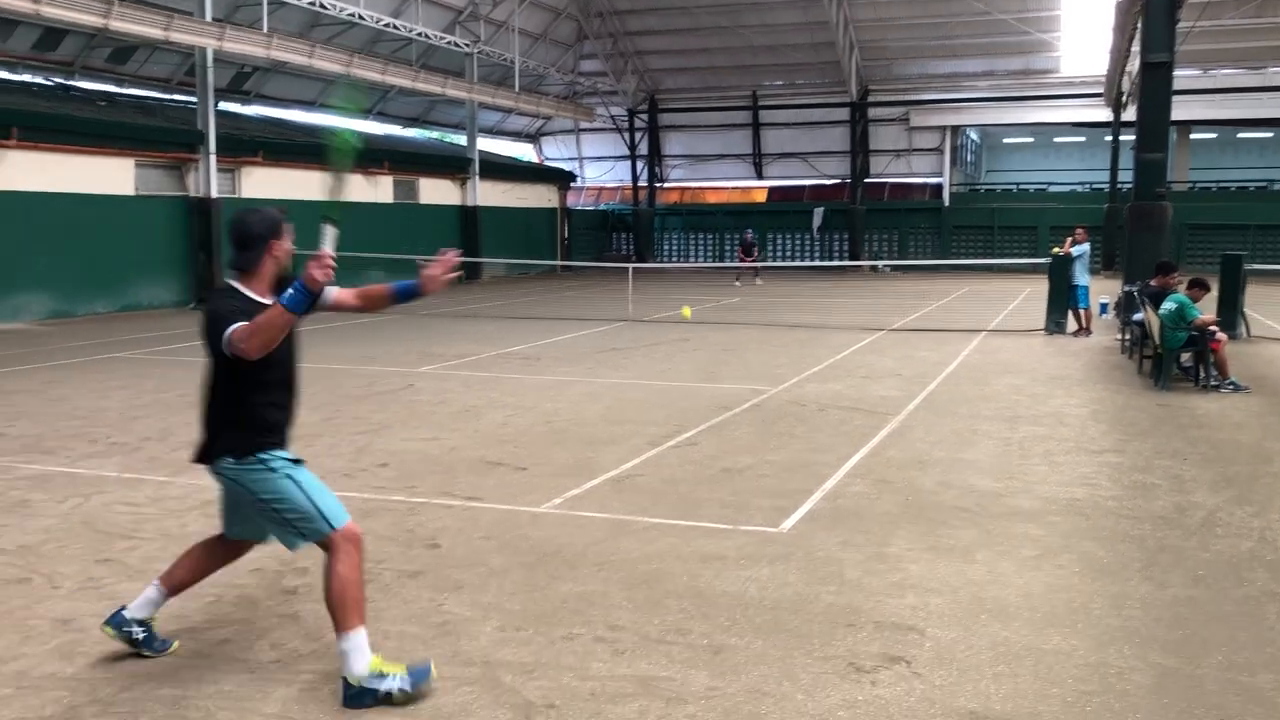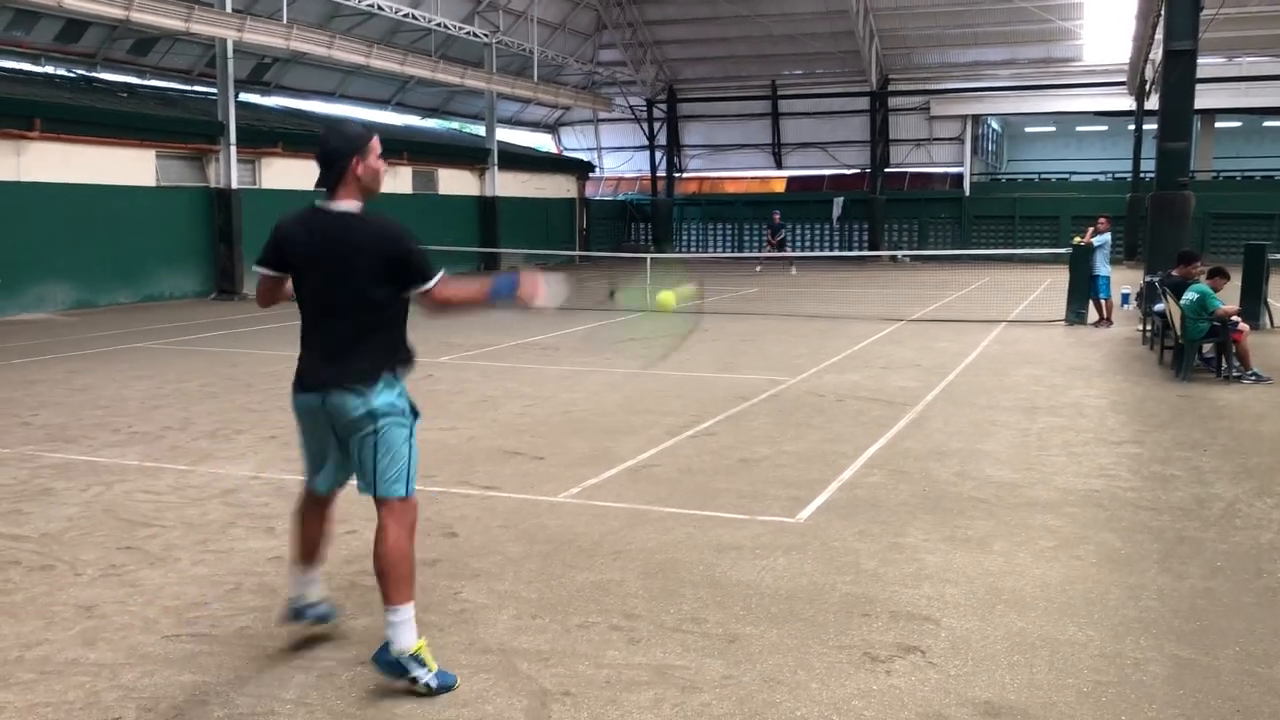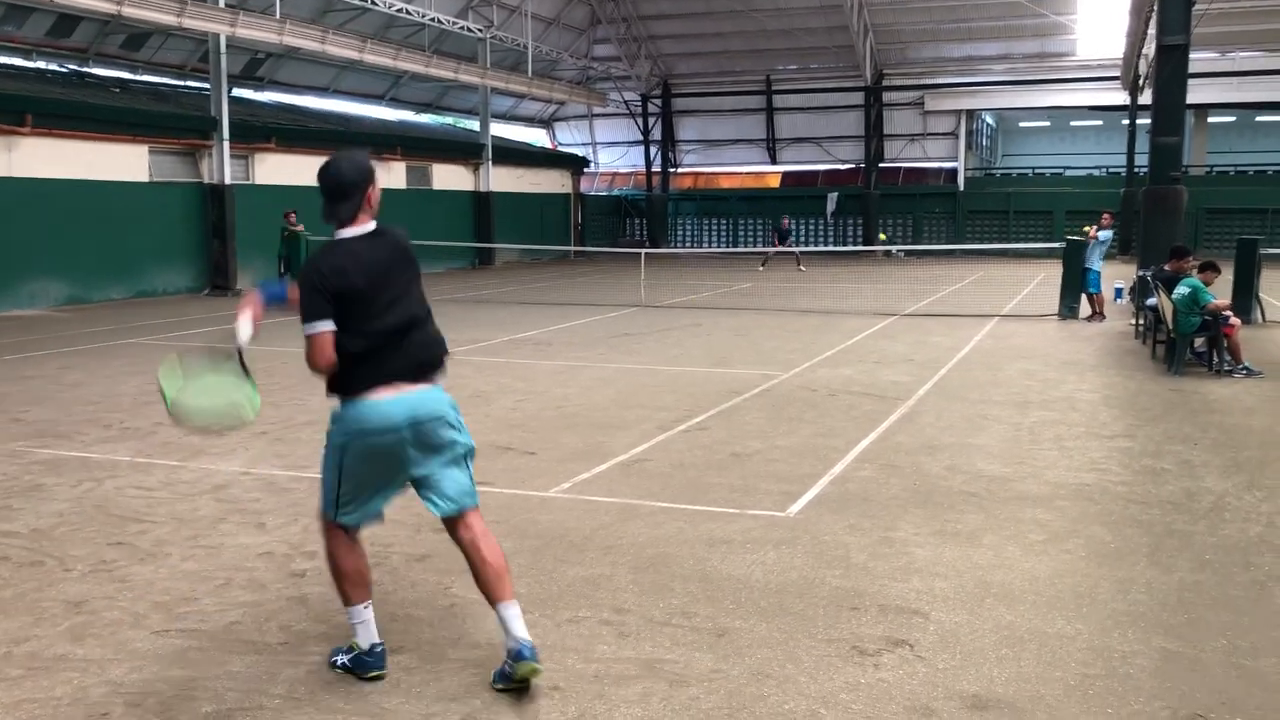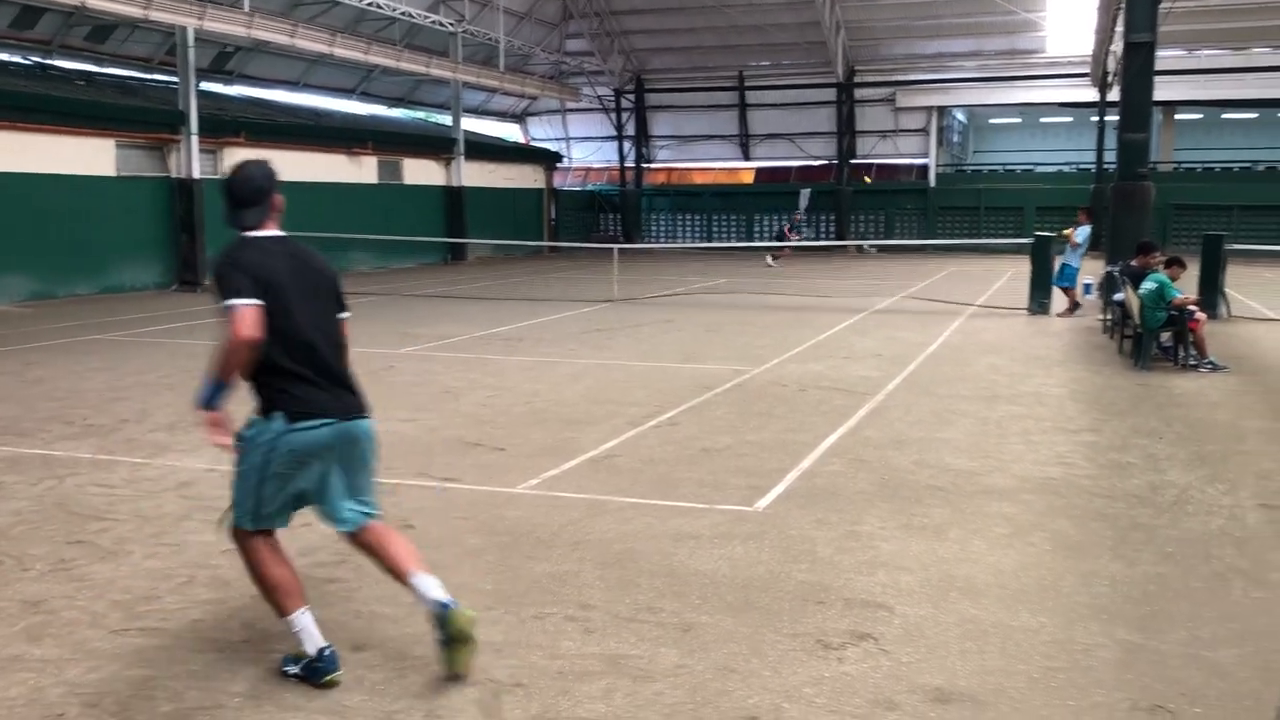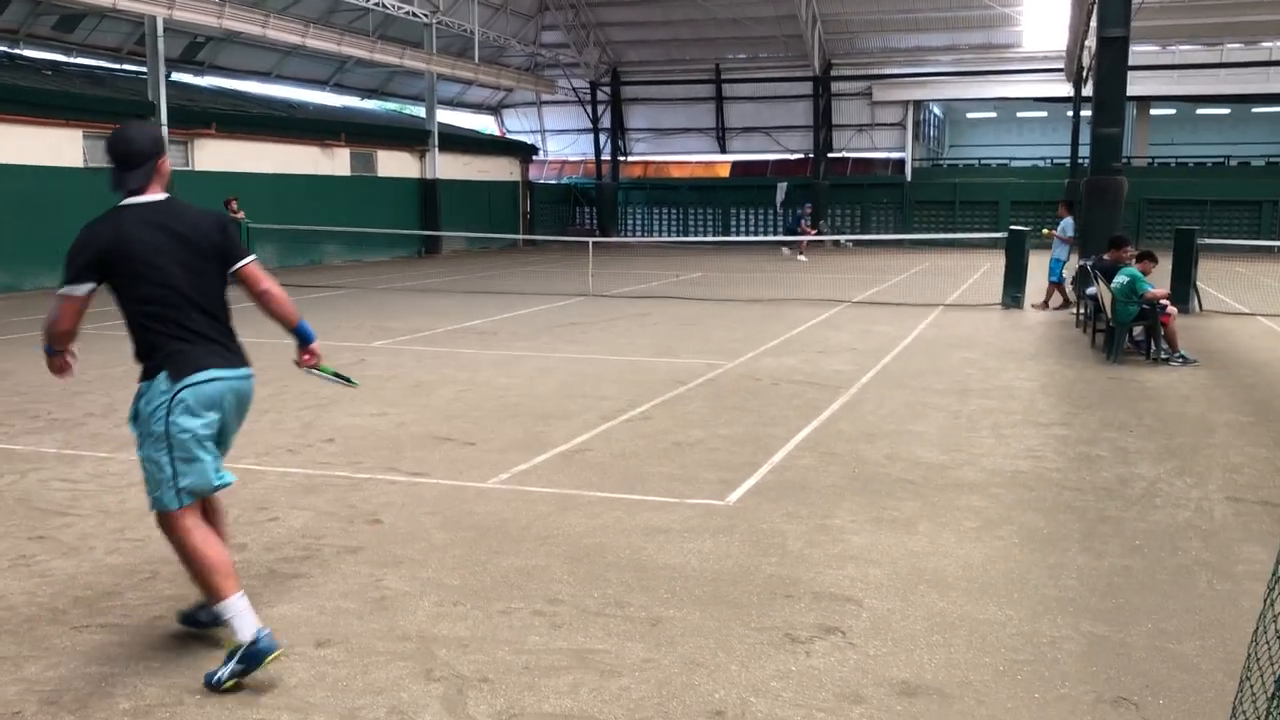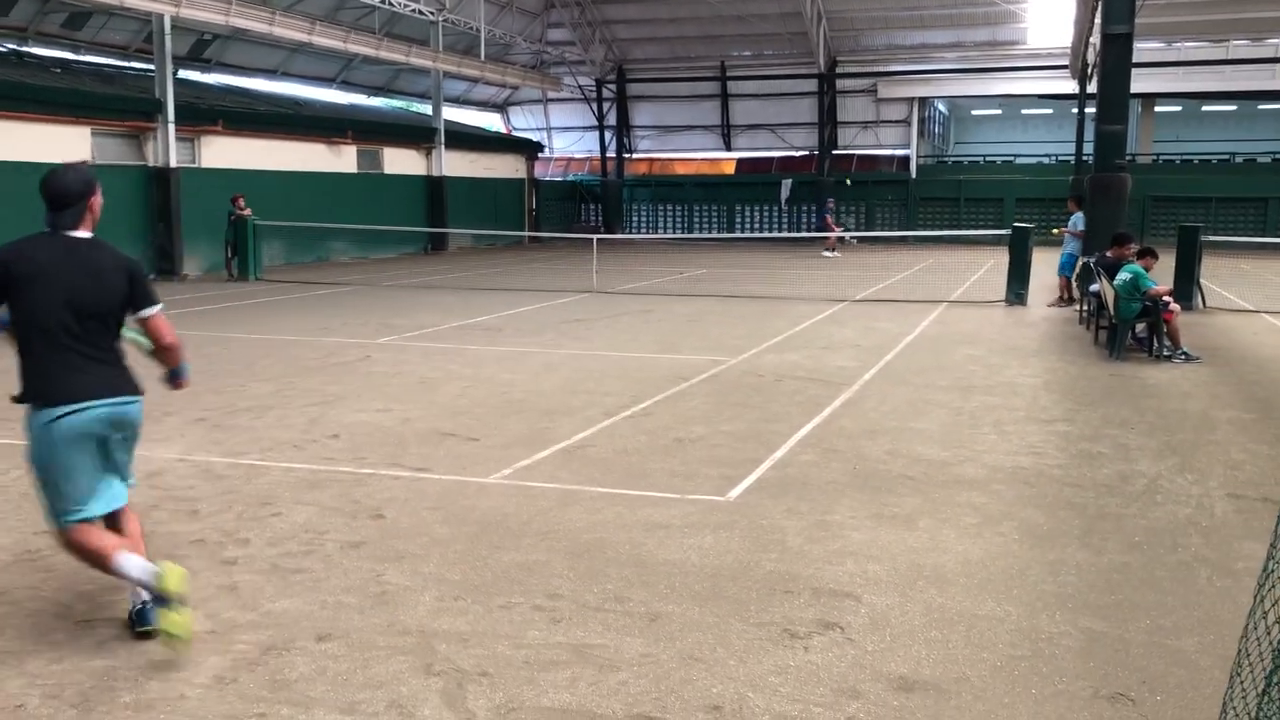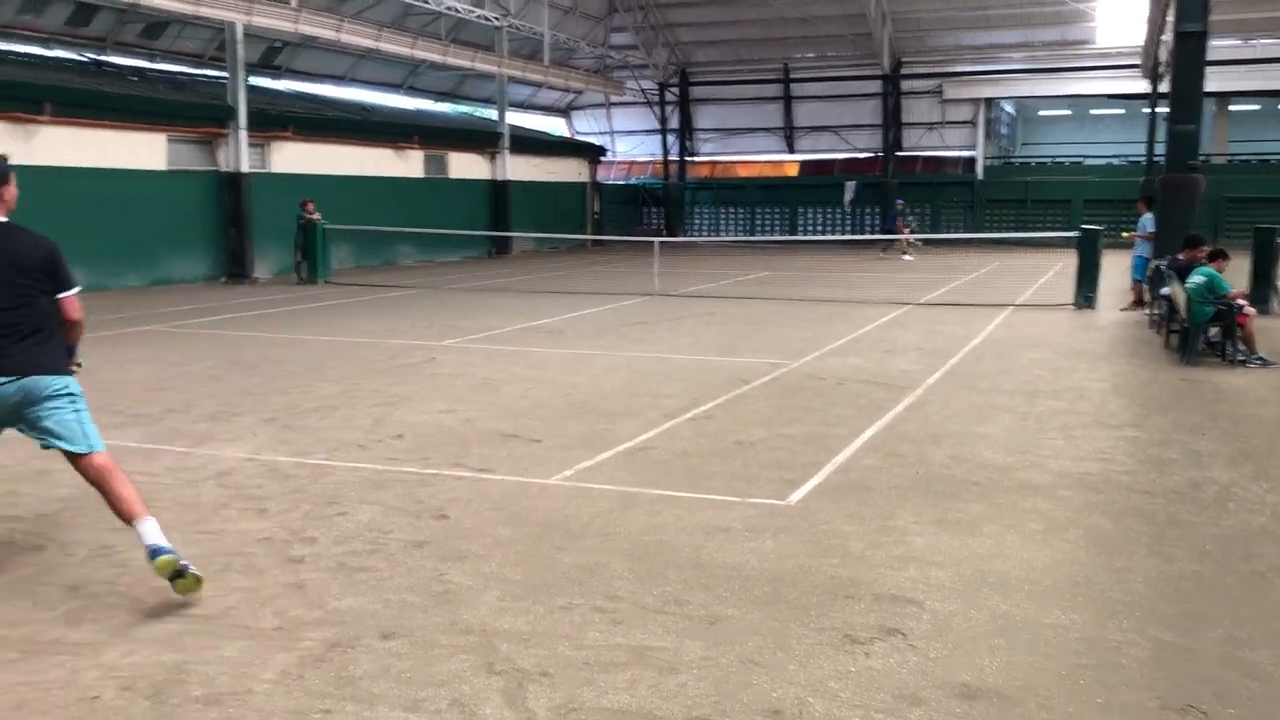
dt=0.3s
person 1, frame 1
left shoulder: (289, 291)
right shoulder: (223, 305)
left elbow: (354, 299)
right elbow: (253, 344)
left wrist: (417, 285)
right wrist: (300, 293)
left hip: (258, 453)
right hip: (246, 457)
left knee: (234, 539)
right knee: (344, 538)
left ankle: (133, 617)
right ankle: (362, 673)
person 1, frame 2
left shoulder: (291, 231)
right shoulder: (385, 236)
left elbow: (266, 296)
right elbow: (442, 296)
right wrist: (506, 288)
left hip: (311, 390)
right hip: (371, 392)
left knee: (318, 493)
right knee: (397, 509)
left ankle: (305, 597)
right ankle: (402, 646)
person 1, frame 3
left shoulder: (323, 262)
right shoulder: (395, 243)
left elbow: (322, 360)
right wrist: (270, 293)
left hip: (367, 414)
right hip: (431, 401)
left knee: (341, 527)
right knee: (466, 523)
left ankle: (366, 647)
right ankle: (519, 644)
person 1, frame 4
left shoulder: (235, 262)
right shoulder: (314, 261)
left elbow: (244, 336)
left wrist: (211, 396)
left hip: (293, 423)
right hip: (349, 418)
left knee: (252, 534)
right knee: (366, 528)
left ankle: (315, 653)
right ankle: (443, 606)
person 1, frame 5
left shoulder: (100, 235)
right shoulder: (209, 222)
left elbow: (62, 324)
right elbow: (263, 286)
left wrist: (55, 350)
right wrist: (305, 336)
left hip: (178, 385)
right hip: (233, 376)
left knee: (179, 515)
right knee: (195, 488)
left ankle: (252, 641)
right ankle: (213, 604)
person 1, frame 6
right shoulder: (122, 265)
right elbow: (165, 339)
right wrist: (177, 371)
left hip: (59, 411)
right hip: (121, 401)
left knee: (79, 531)
right knee: (115, 502)
left ankle: (159, 579)
right ankle: (145, 602)
person 1, frame 7
right shoulder: (38, 246)
right elbow: (72, 316)
right wrist: (67, 351)
right hip: (41, 375)
right knee: (99, 465)
right ankle: (160, 549)
